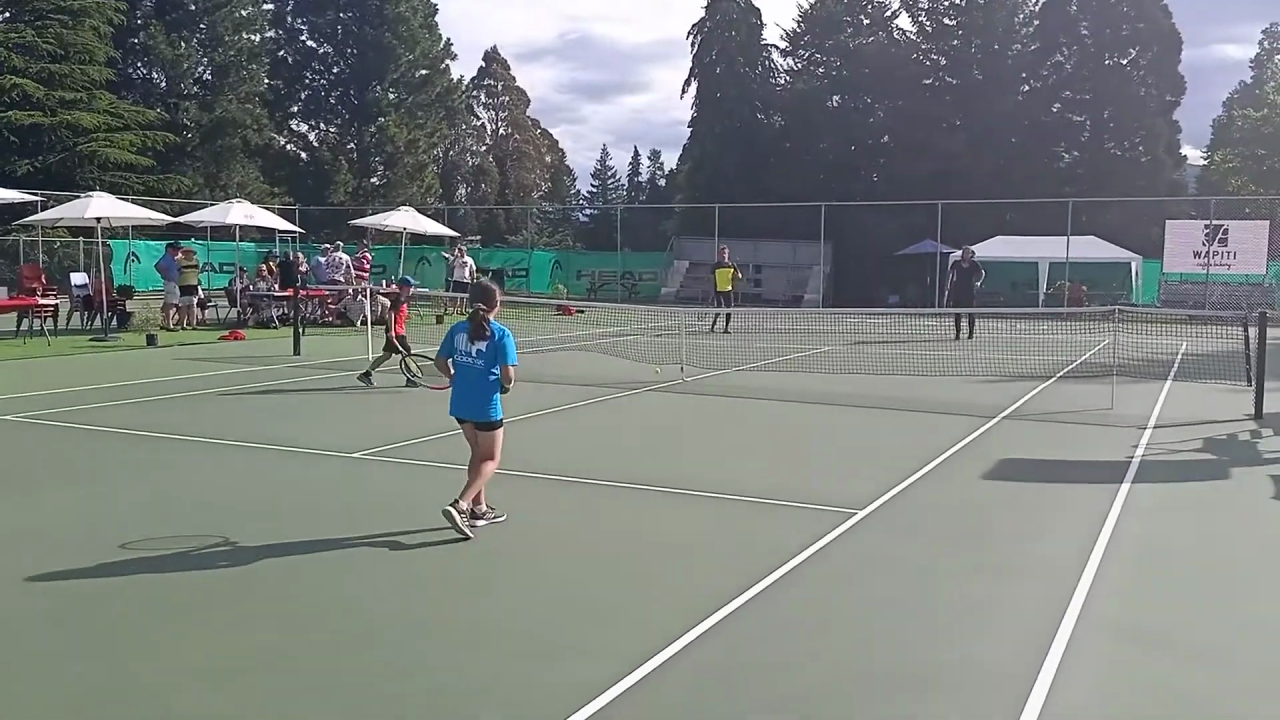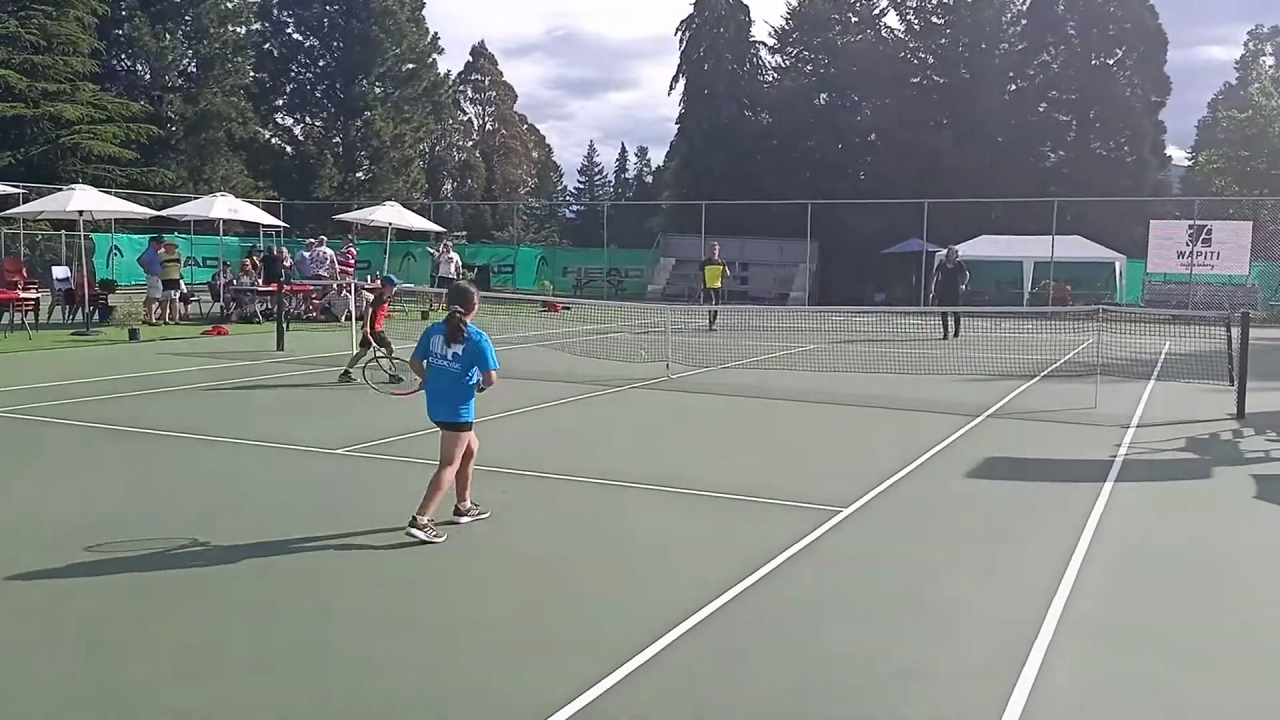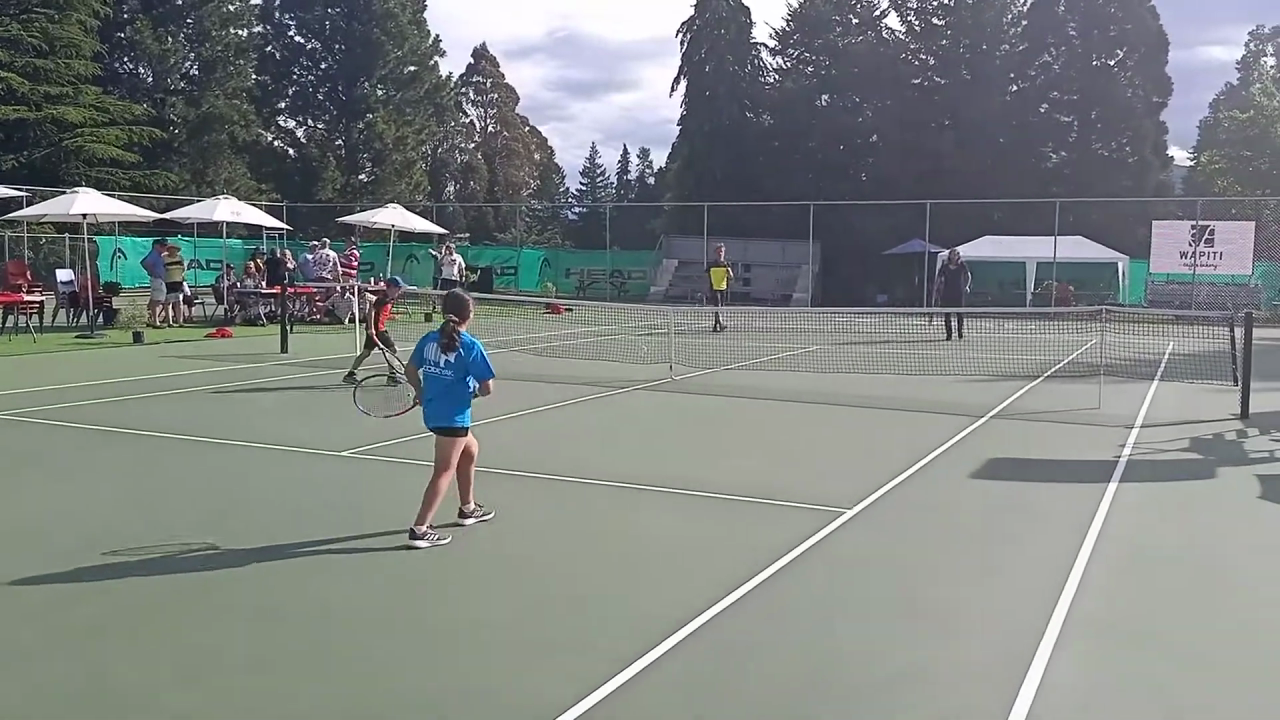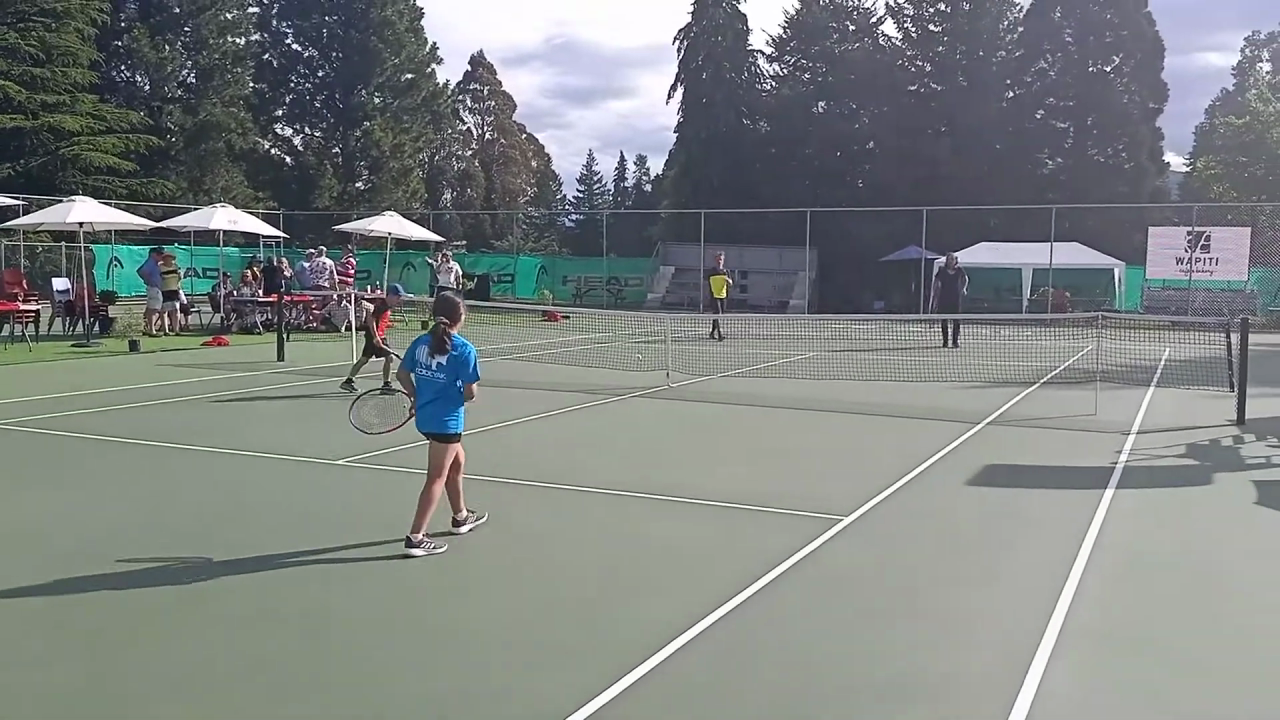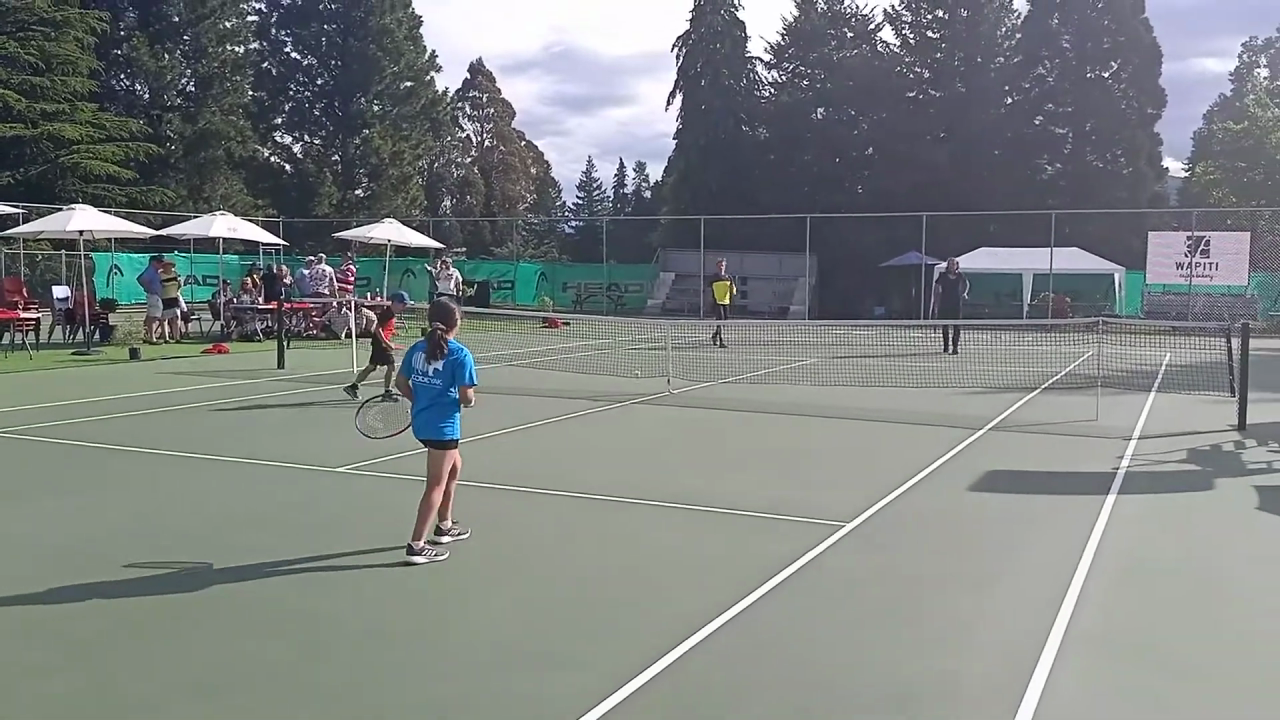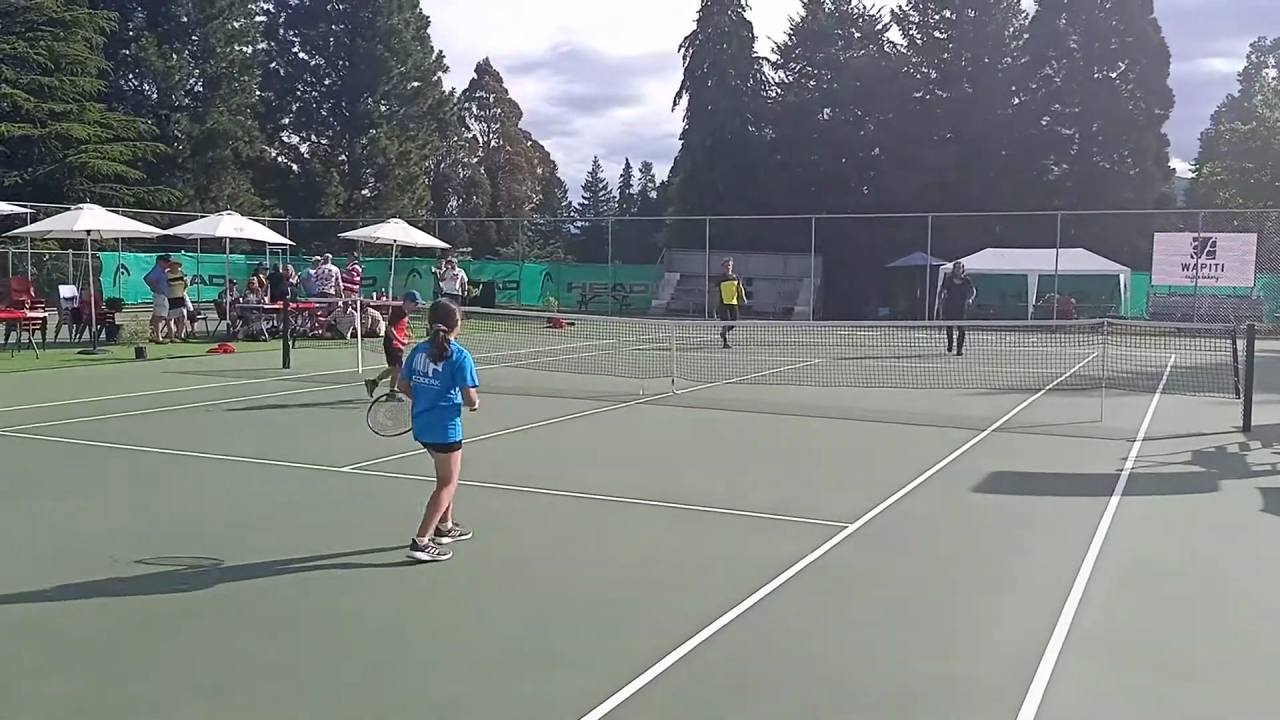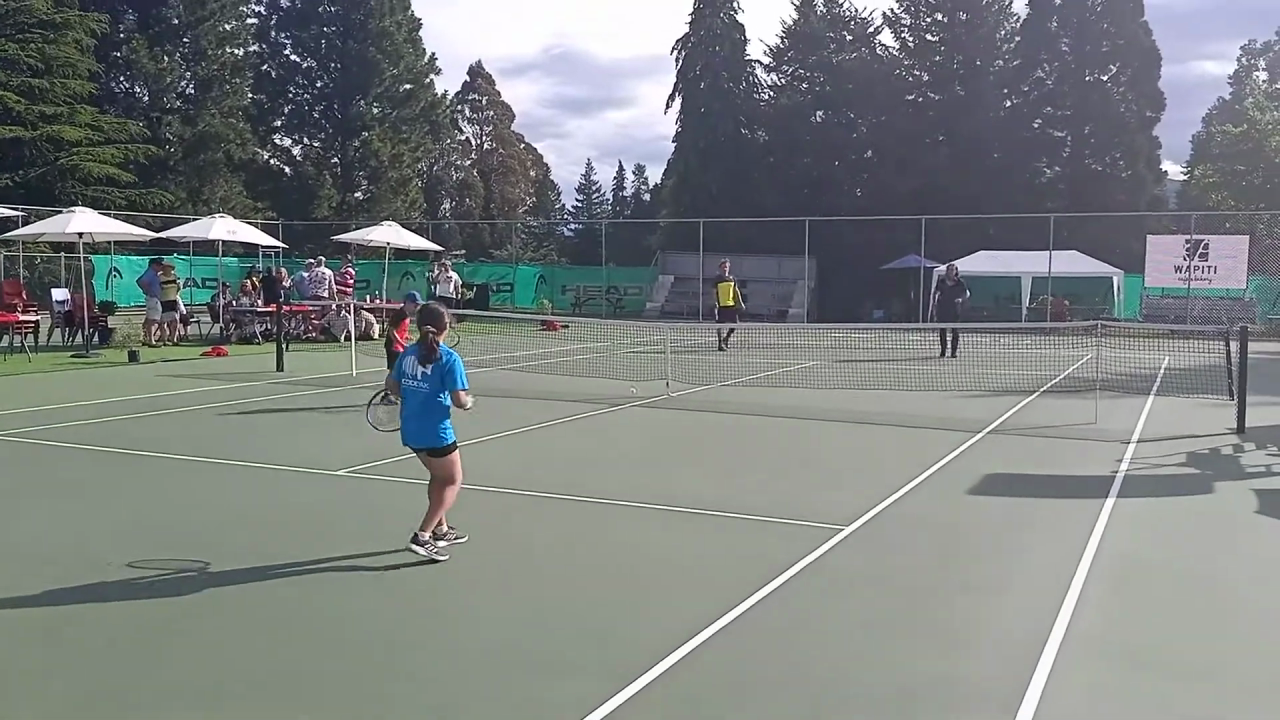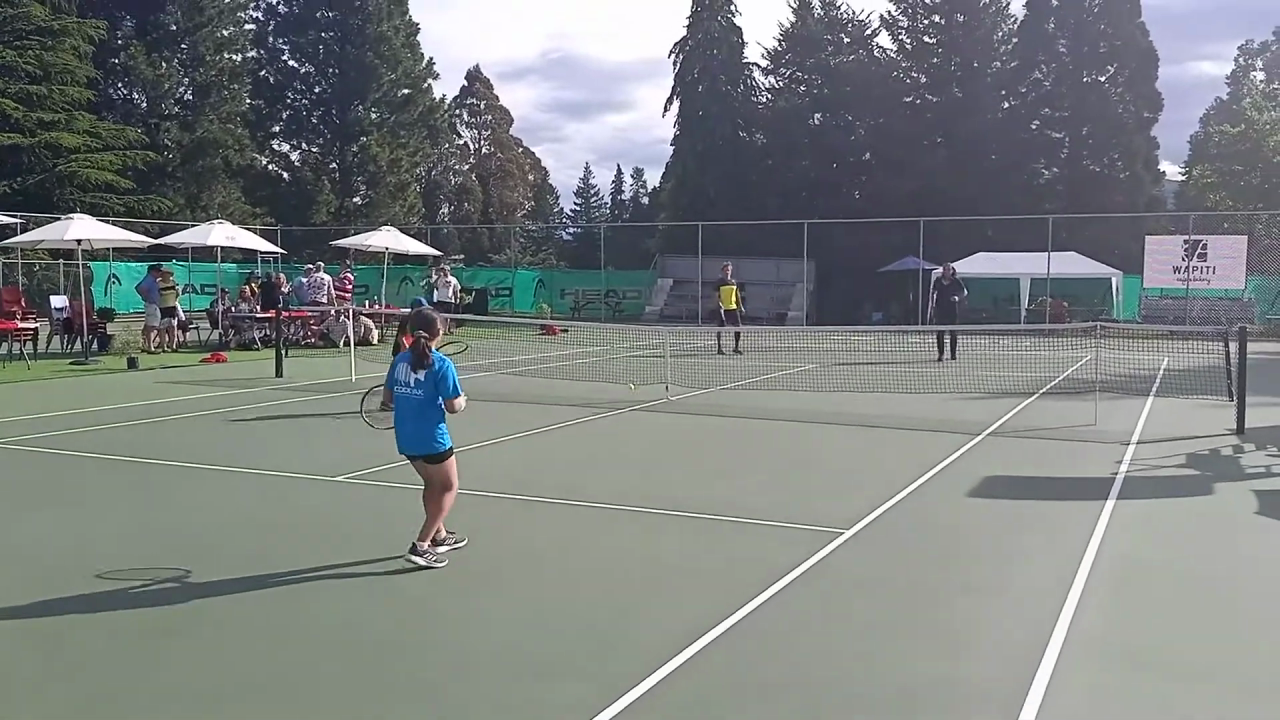
dt=0.1s
person 1, frame 1
left shoulder: (457, 329)
right shoulder: (502, 335)
left elbow: (440, 362)
right elbow: (508, 375)
right wrist: (506, 385)
left hip: (461, 403)
right hip: (486, 405)
left knee: (479, 453)
right knee: (489, 459)
left ankle: (479, 509)
right ankle: (459, 506)
person 1, frame 2
left shoulder: (433, 331)
right shoulder: (479, 339)
left elbow: (415, 363)
right elbow: (489, 380)
right wrist: (480, 384)
left hip: (436, 405)
right hip: (457, 409)
left knee: (470, 449)
right knee: (449, 465)
left ankle: (464, 506)
right ankle: (420, 520)
person 1, frame 3
left shoulder: (429, 339)
right shoulder: (472, 347)
left elbow: (410, 370)
right elbow: (487, 389)
left wrist: (421, 391)
right wrist: (476, 390)
left hip: (433, 410)
right hip: (454, 415)
left knee: (470, 450)
right knee: (444, 470)
left ankle: (468, 508)
right ankle: (419, 529)
person 1, frame 4
left shoulder: (420, 342)
right shoulder: (464, 349)
left elbow: (402, 375)
right elbow: (470, 392)
right wrist: (470, 395)
left hip: (425, 416)
right hip: (447, 419)
left knee: (457, 460)
right knee: (437, 477)
left ankle: (460, 516)
right ankle: (416, 538)
person 1, frame 5
left shoulder: (417, 348)
right shoulder: (461, 354)
left elbow: (401, 381)
right elbow: (466, 398)
right wrist: (470, 401)
left hip: (422, 422)
right hip: (443, 425)
left knee: (453, 467)
right knee: (436, 484)
left ankle: (444, 526)
right ankle: (416, 546)
person 1, frame 6
left shoulder: (418, 350)
right shoulder: (460, 356)
left elbow: (403, 384)
right elbow: (469, 398)
right wrist: (475, 404)
left hip: (422, 424)
right hip: (444, 427)
left knee: (448, 473)
right knee: (447, 484)
left ankle: (445, 526)
right ankle: (421, 541)
person 1, frame 7
left shoulder: (408, 353)
right shoulder: (449, 359)
left elbow: (392, 386)
right elbow: (458, 401)
right wrist: (468, 403)
left hip: (411, 429)
right hip: (435, 430)
left knee: (439, 477)
right knee: (452, 482)
left ankle: (440, 530)
right ankle: (422, 537)
person 1, frame 8
left shoulder: (399, 360)
right shoulder: (442, 365)
left elbow: (387, 398)
right elbow: (451, 407)
right wrist: (461, 403)
left hip: (405, 438)
right hip: (432, 438)
left knee: (432, 483)
right knee: (448, 488)
left ankle: (439, 536)
right ankle: (421, 547)
